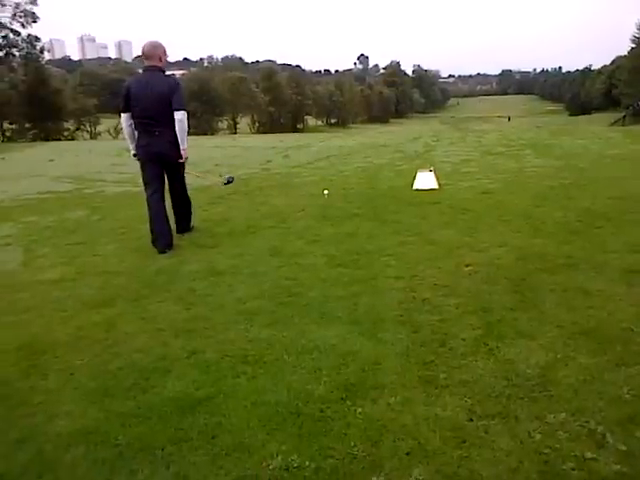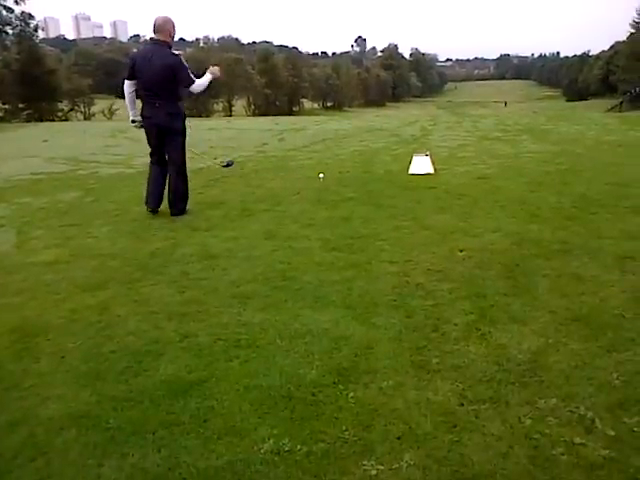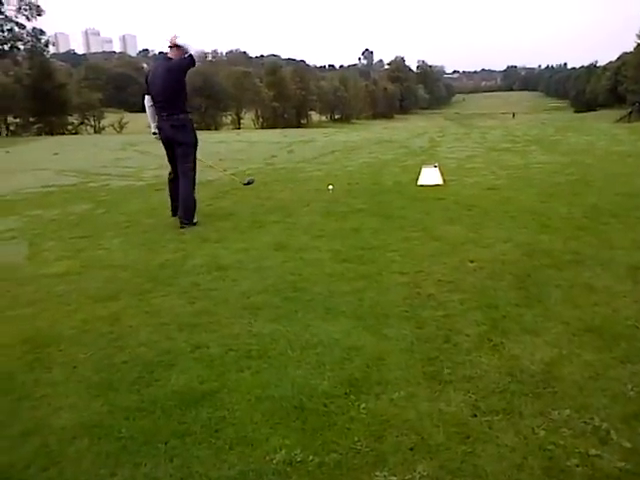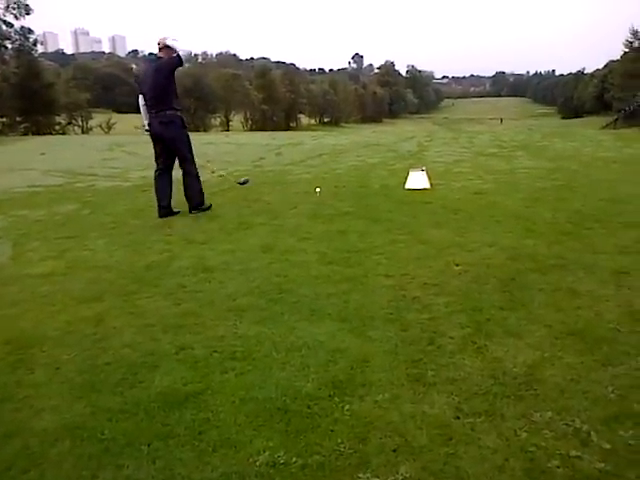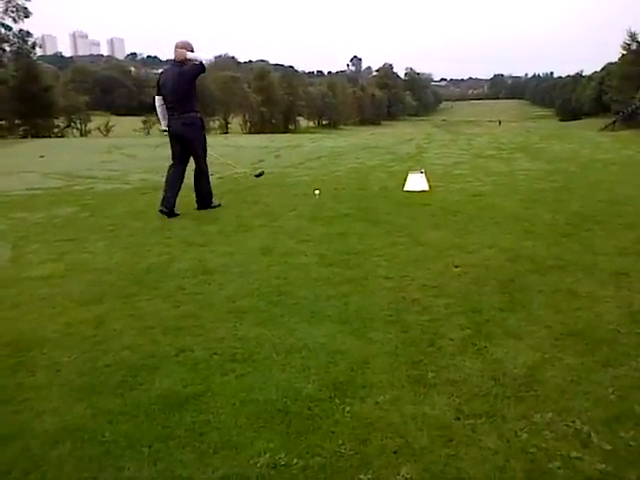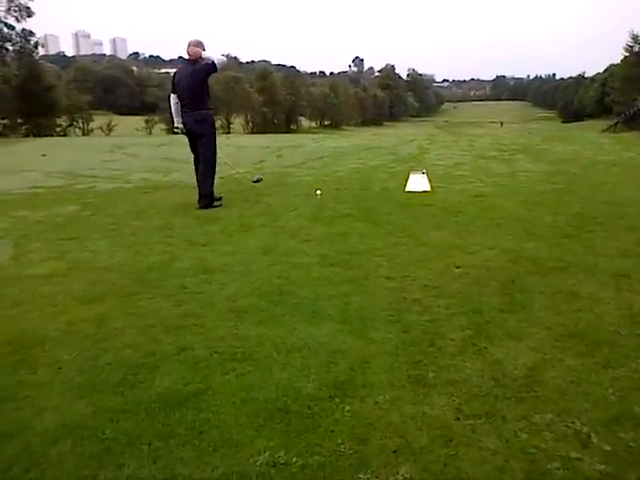
dt=0.5s
person 1, frame 1
left shoulder: (131, 85)
right shoulder: (171, 83)
left elbow: (125, 120)
right elbow: (180, 116)
left wrist: (133, 148)
right wrist: (183, 146)
left hip: (146, 145)
right hip: (170, 143)
left knee: (154, 192)
right knee: (177, 186)
left ankle: (162, 242)
right ankle: (183, 225)
person 1, frame 2
left shoulder: (137, 56)
right shoulder: (173, 59)
left elbow: (128, 87)
right elbow: (195, 87)
left wrist: (134, 114)
right wrist: (210, 75)
left hip: (149, 115)
right hip: (171, 115)
left knee: (157, 159)
right knee: (176, 161)
left ankle: (152, 202)
right ankle: (177, 207)
person 1, frame 3
left shoulder: (152, 71)
right shoulder: (175, 68)
left elbow: (149, 102)
left wrist: (155, 127)
right wrist: (180, 42)
left hip: (164, 126)
right hip: (180, 125)
left knee: (175, 169)
right knee: (186, 171)
left ankle: (177, 209)
right ankle: (186, 216)
person 1, frame 4
left shoulder: (145, 72)
right shoulder: (164, 67)
left elbow: (142, 101)
left wrist: (149, 124)
right wrist: (169, 43)
left hip: (155, 124)
right hip: (170, 122)
left knee: (162, 166)
right knee: (187, 163)
left ankle: (164, 208)
right ankle: (196, 203)
person 1, frame 5
left shoulder: (163, 75)
right shoulder: (187, 72)
left elbow: (159, 102)
left wrist: (165, 124)
right wrist: (189, 56)
left hip: (173, 124)
right hip: (190, 122)
left knee: (177, 164)
right knee: (200, 163)
left ankle: (167, 205)
right ankle: (204, 201)
person 1, frame 6
left shoulder: (178, 73)
right shoulder: (199, 70)
left elbow: (174, 99)
right elbow: (221, 60)
left wrist: (178, 122)
right wrist: (203, 55)
left hip: (187, 120)
right hip: (202, 118)
left knee: (199, 158)
right knee: (207, 159)
left ankle: (206, 195)
right ankle: (206, 200)
